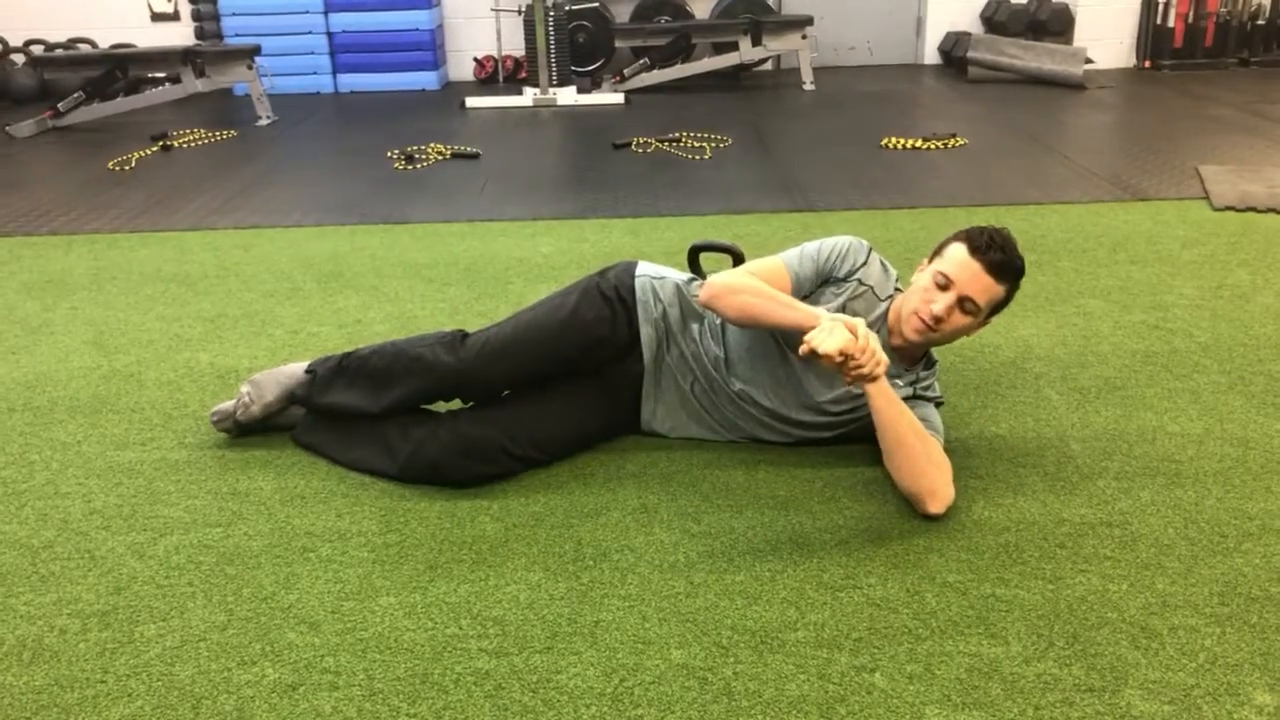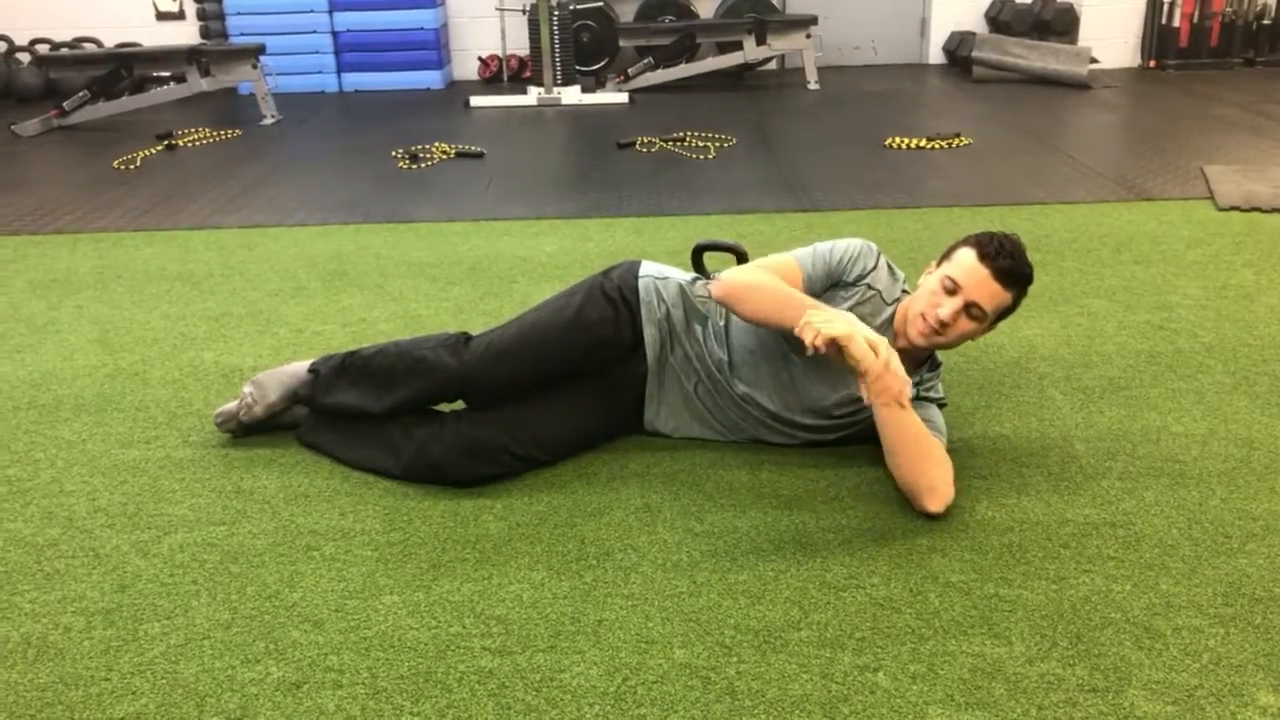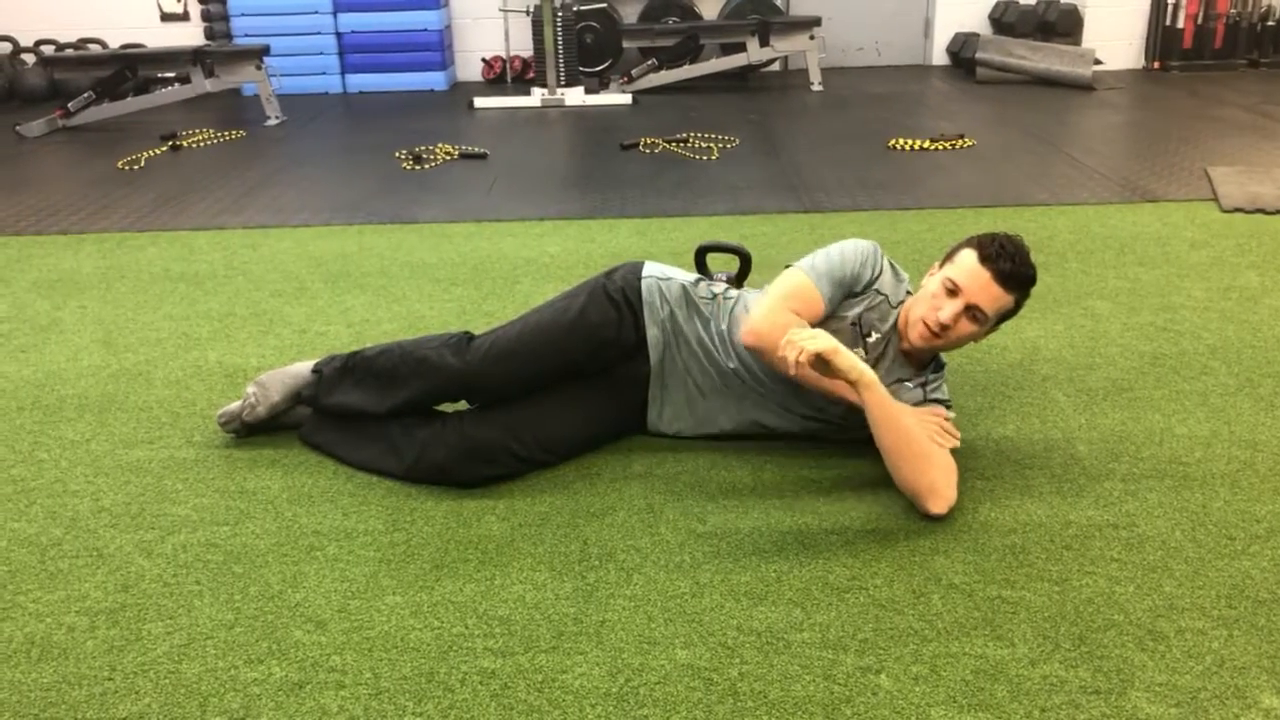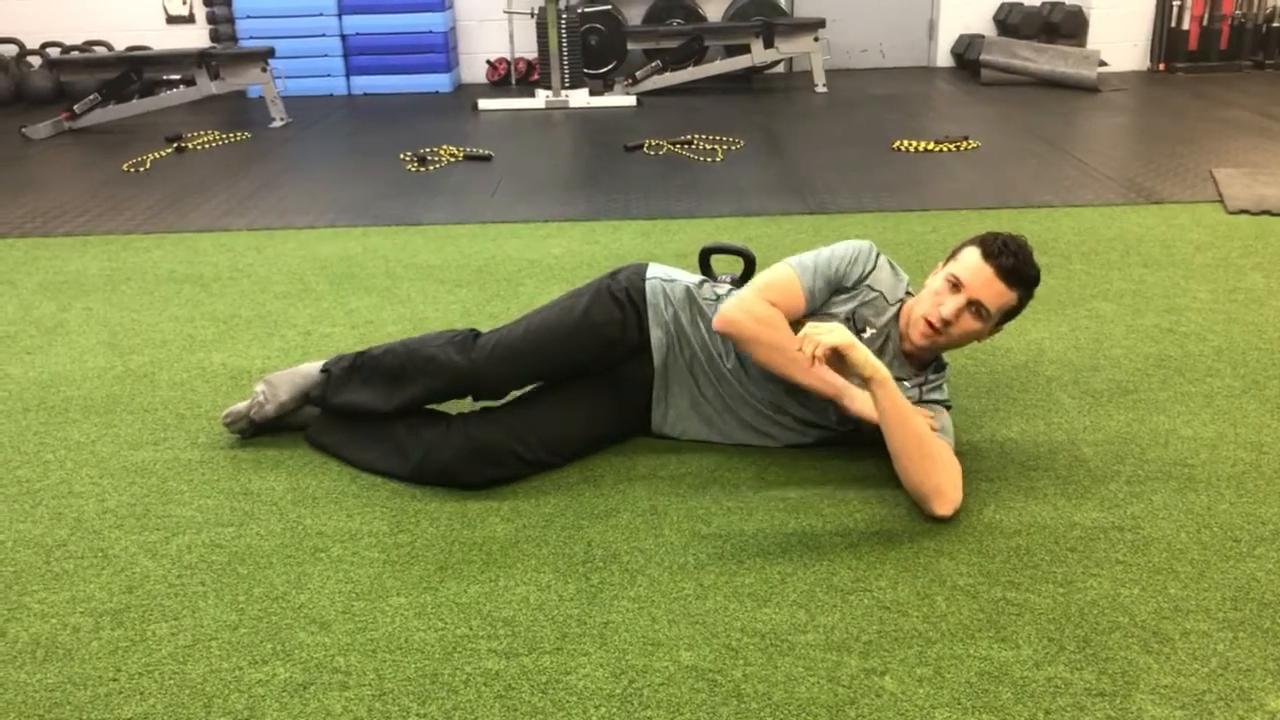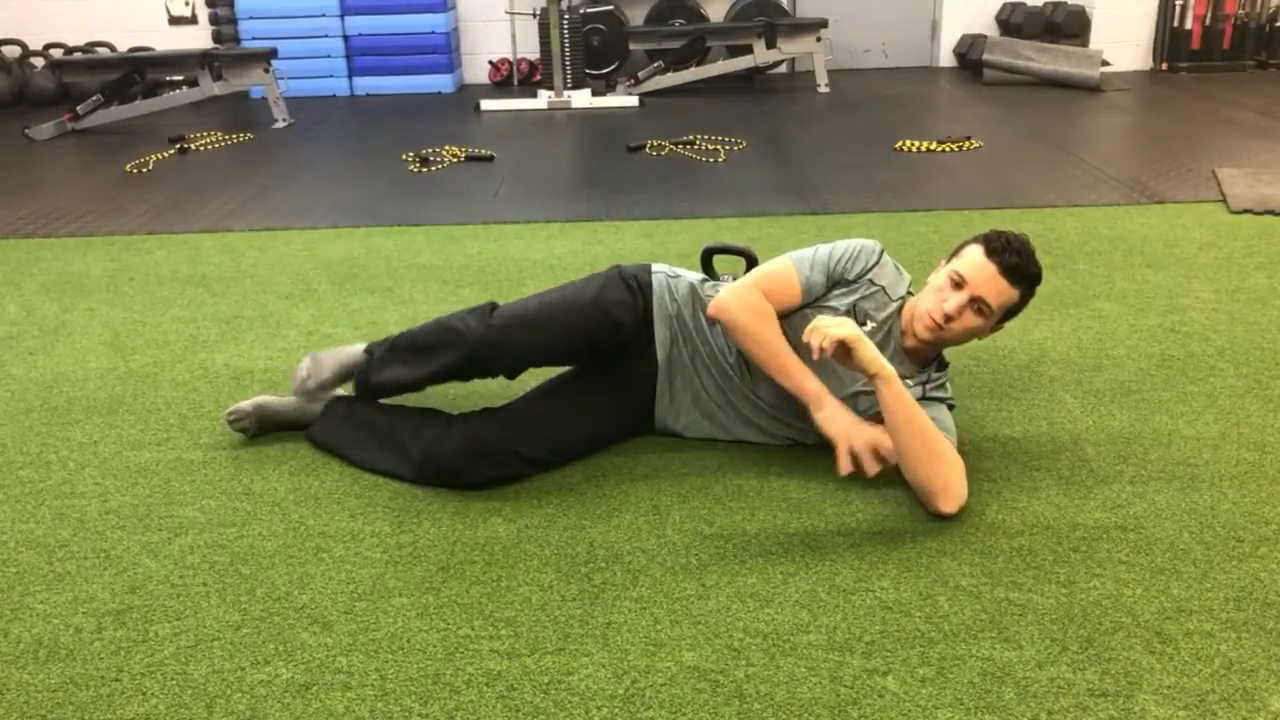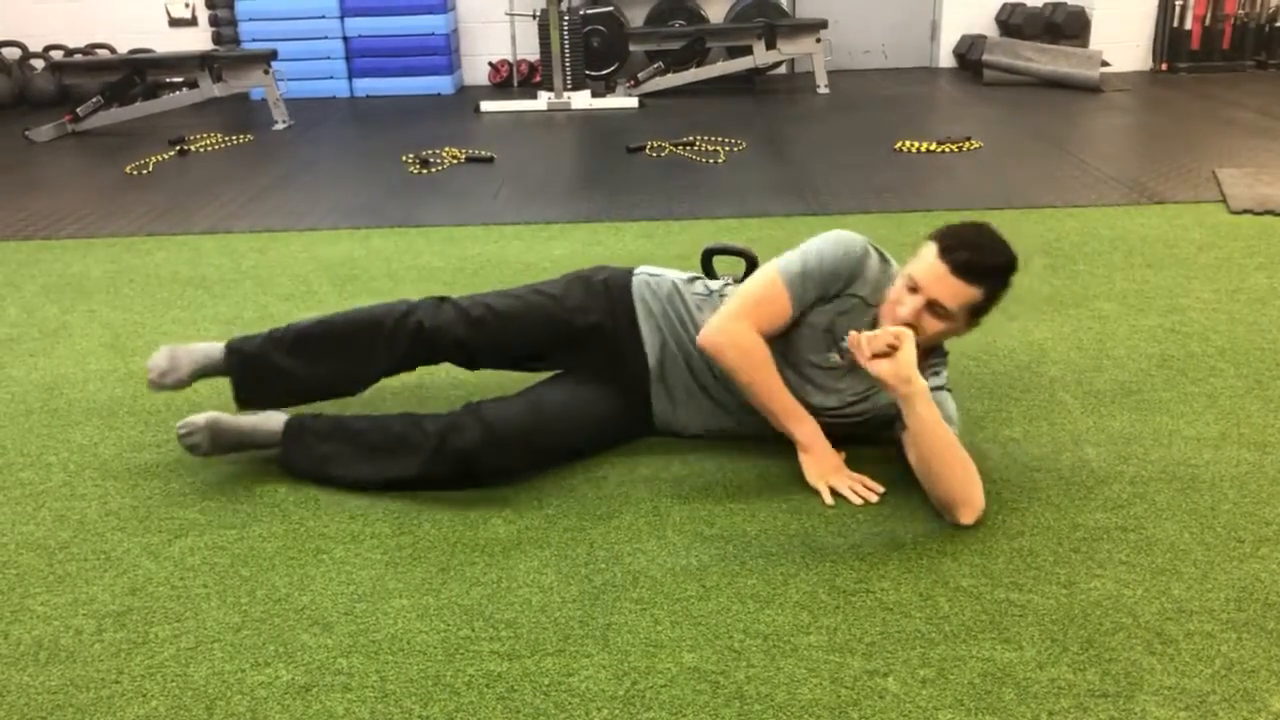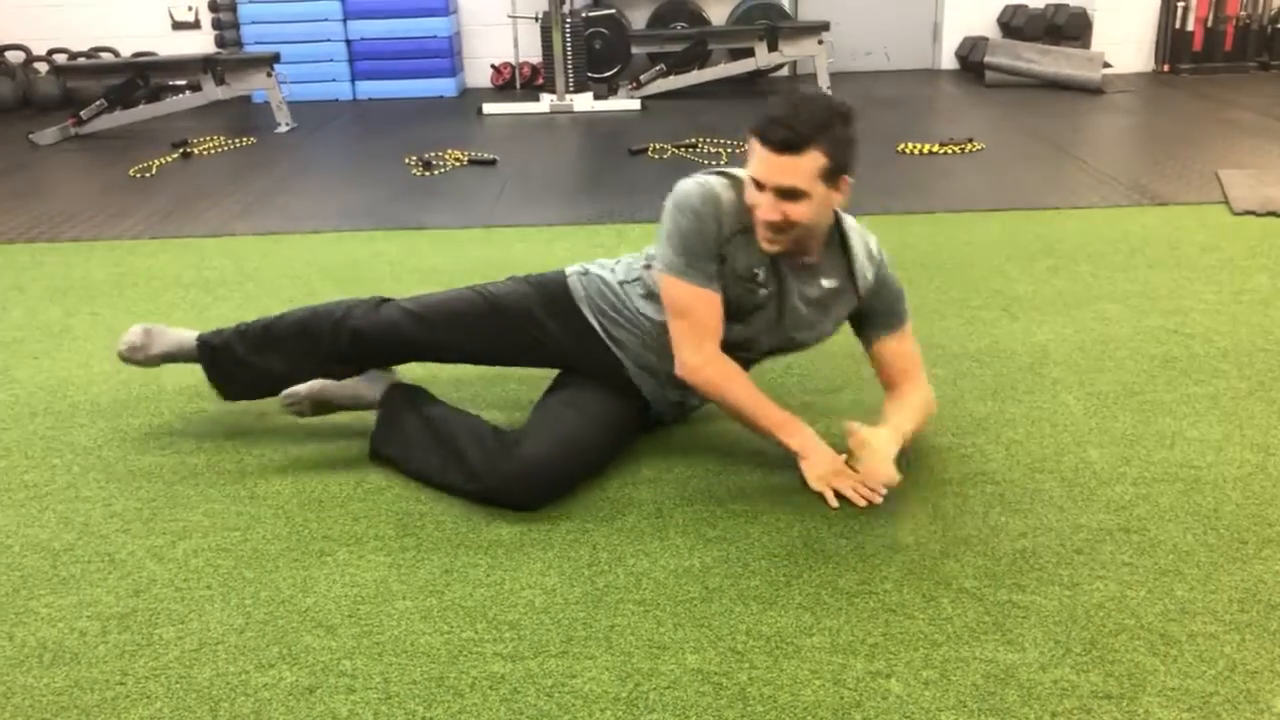
dt=0.4s
person 1, frame 1
left shoulder: (913, 395)
right shoulder: (856, 261)
left elbow: (933, 495)
right elbow: (720, 289)
left wrist: (872, 380)
right wrist: (819, 320)
left hip: (638, 403)
right hip: (644, 311)
left knee: (461, 453)
right knee: (469, 364)
left ankle: (300, 421)
right ankle: (308, 381)
person 1, frame 2
left shoulder: (919, 395)
right shoulder: (865, 264)
left elbow: (932, 494)
right elbow: (734, 285)
left wrist: (863, 360)
right wrist: (853, 324)
left hip: (644, 405)
right hip: (647, 313)
left knee: (464, 454)
right knee: (474, 366)
left ankle: (305, 421)
right ankle: (312, 381)
person 1, frame 3
left shoulder: (922, 396)
right shoulder: (869, 265)
left elbow: (934, 495)
right elbow: (761, 327)
left wrist: (857, 376)
right wrist: (870, 404)
left hip: (644, 403)
right hip: (649, 312)
left knee: (467, 454)
right knee: (474, 367)
left ankle: (305, 420)
right ankle: (314, 380)
person 1, frame 4
left shoulder: (924, 399)
right shoulder: (865, 266)
left elbow: (941, 499)
right elbow: (740, 315)
left wrist: (870, 372)
right wrist: (843, 391)
left hip: (649, 409)
right hip: (652, 316)
left knee: (470, 456)
right knee: (482, 364)
left ankle: (313, 421)
right ankle: (324, 382)
person 1, frame 5
left shoulder: (926, 397)
right shoulder: (867, 263)
left elbow: (946, 497)
right elbow: (735, 301)
left wrist: (871, 364)
right wrist: (822, 401)
left hip: (652, 403)
right hip: (651, 312)
left knee: (473, 454)
right knee: (498, 336)
left ankle: (320, 412)
right ankle: (367, 368)
person 1, frame 6
left shoulder: (924, 384)
right shoulder: (852, 256)
left elbow: (964, 505)
right elbow: (728, 337)
left wrist: (910, 393)
right wrist: (810, 441)
left hip: (646, 402)
right hip: (638, 313)
left knee: (482, 439)
right knee: (443, 327)
left ankle: (286, 436)
right ankle: (235, 359)
person 1, frame 7
left shoulder: (860, 267)
right shoulder: (702, 203)
left elbow: (913, 383)
right elbow: (699, 359)
left wrist: (881, 447)
right wrist: (803, 443)
left hip: (641, 388)
right hip: (589, 307)
left knee: (526, 476)
right knee: (387, 324)
left ankle: (391, 405)
right ankle: (209, 348)
